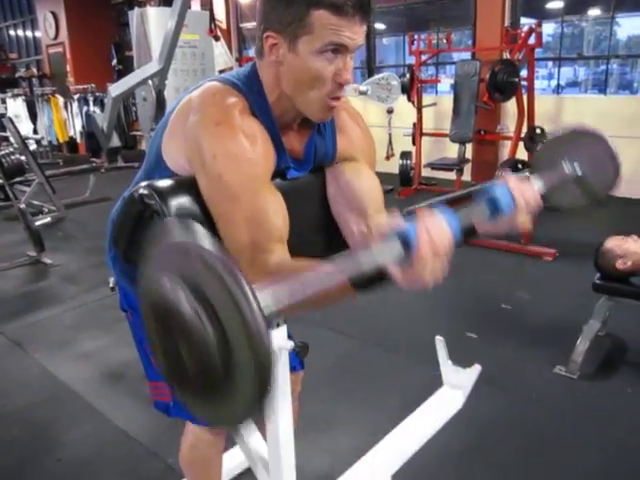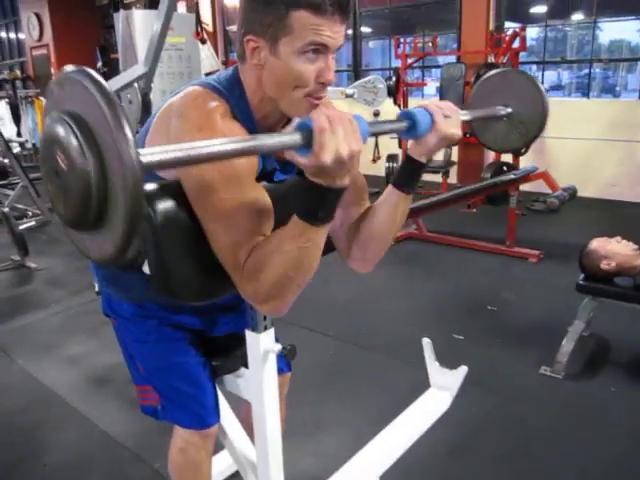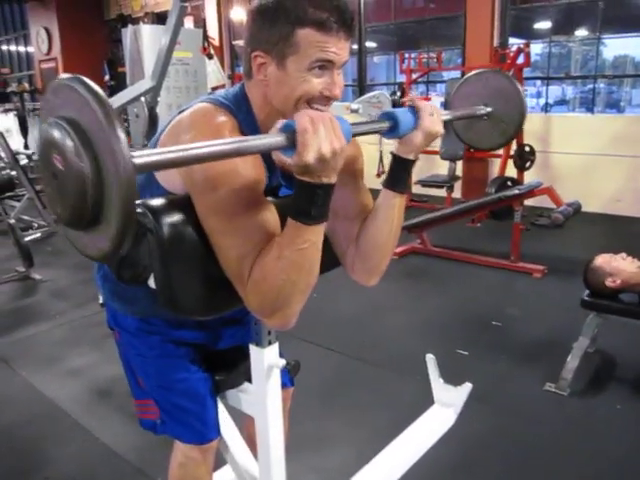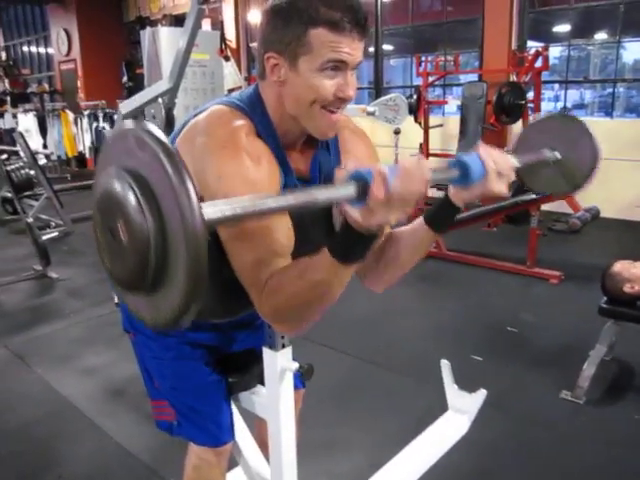
dt=0.4s
person 1, frame 1
left shoulder: (341, 124)
right shoulder: (226, 125)
left elbow: (369, 239)
right elbow: (271, 277)
right wrist: (384, 266)
left hip: (240, 270)
left knee: (284, 373)
person 1, frame 2
left shoulder: (323, 123)
right shoulder: (206, 125)
left elbow: (360, 255)
right elbow: (269, 295)
left wrist: (416, 162)
right wrist: (325, 188)
left hip: (225, 276)
right hip: (146, 288)
left knee: (270, 378)
right knee: (198, 422)
person 1, frame 3
left shoulder: (327, 138)
right shoulder: (214, 138)
left elbow: (365, 269)
right elbow: (276, 309)
left wrist: (404, 162)
right wrist: (315, 187)
left hip: (226, 289)
right hip: (151, 300)
left knee: (273, 391)
right knee: (198, 436)
person 1, frame 4
left shoulder: (345, 142)
right shoulder: (232, 146)
left elbow: (370, 270)
right elbow: (280, 307)
left wrist: (453, 206)
right wrist: (360, 236)
left hip: (242, 291)
right knee: (212, 438)
